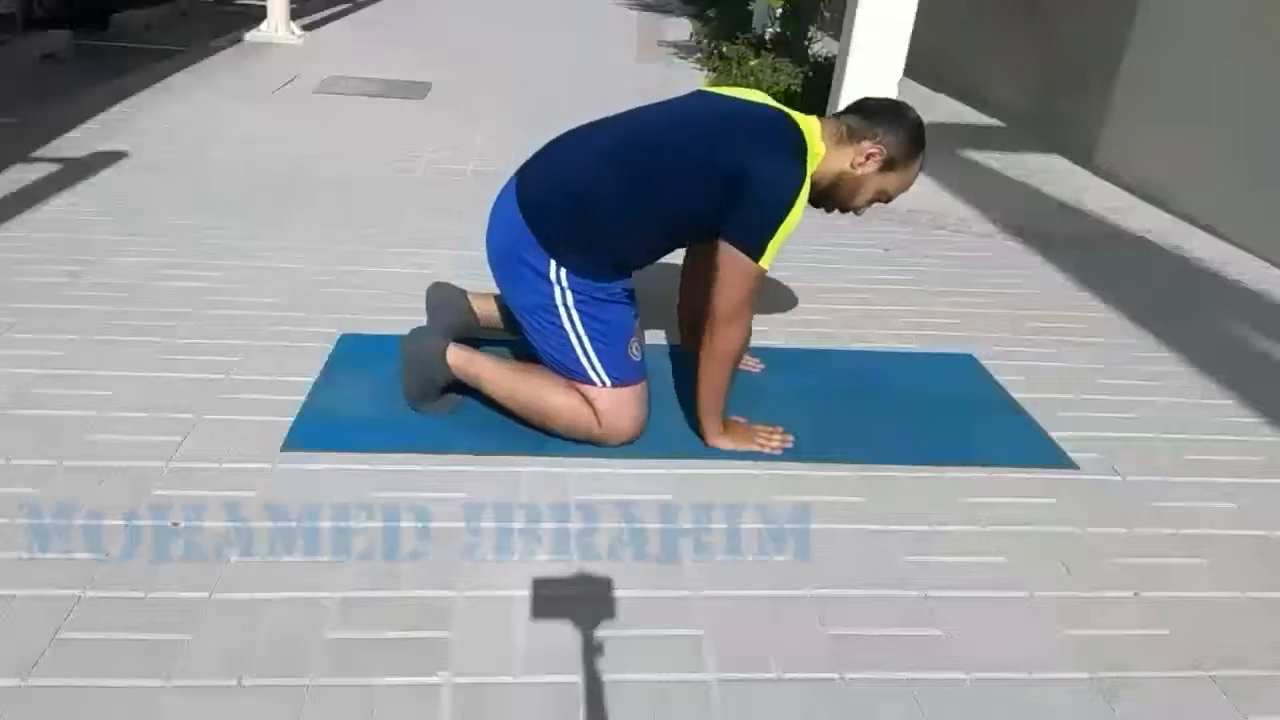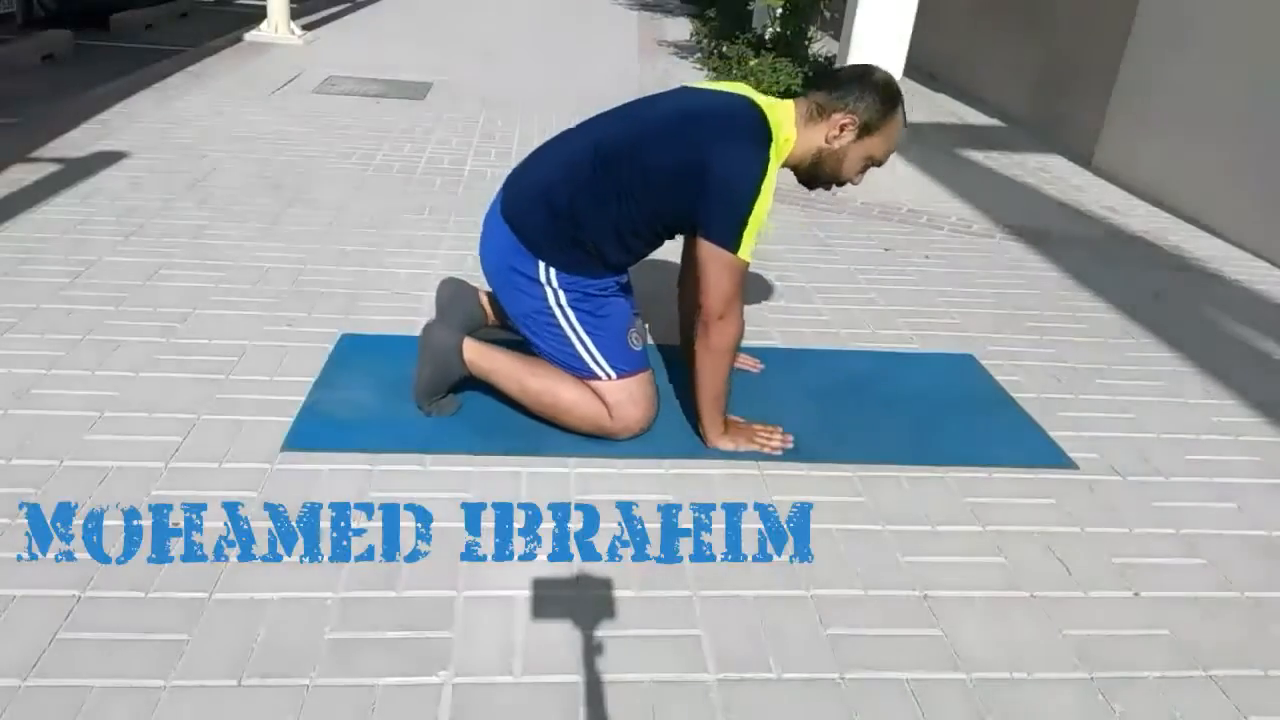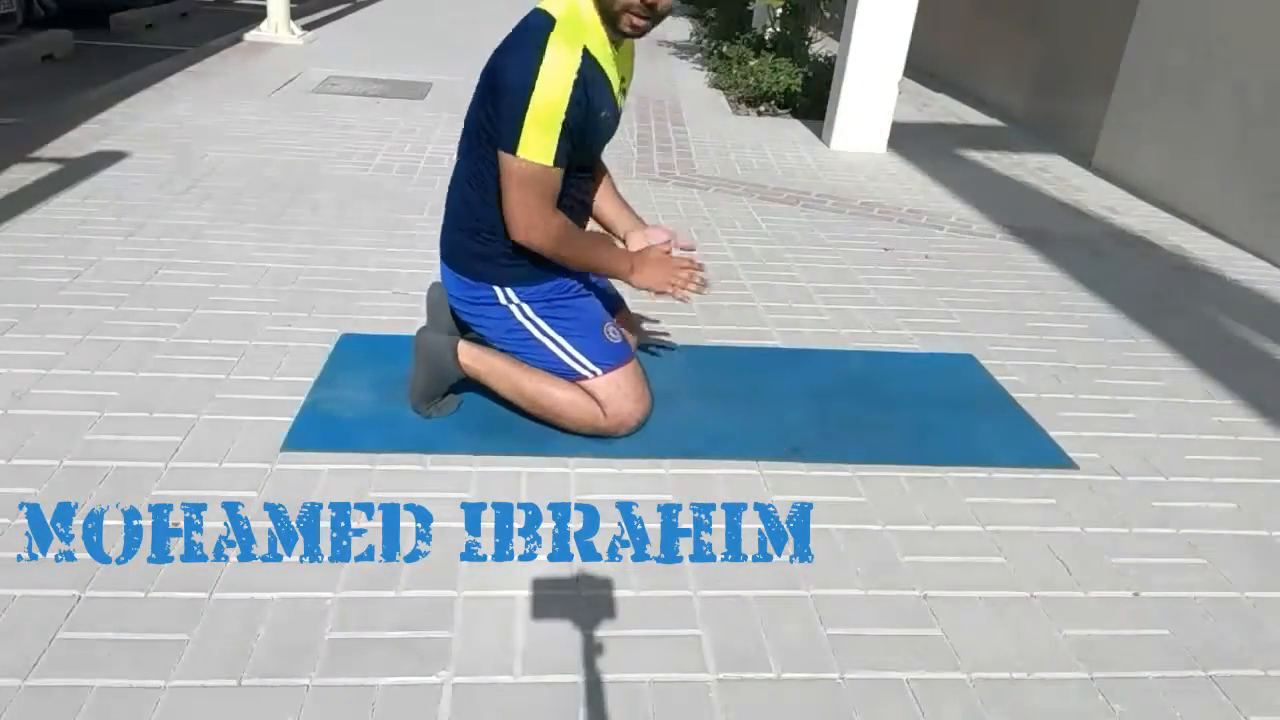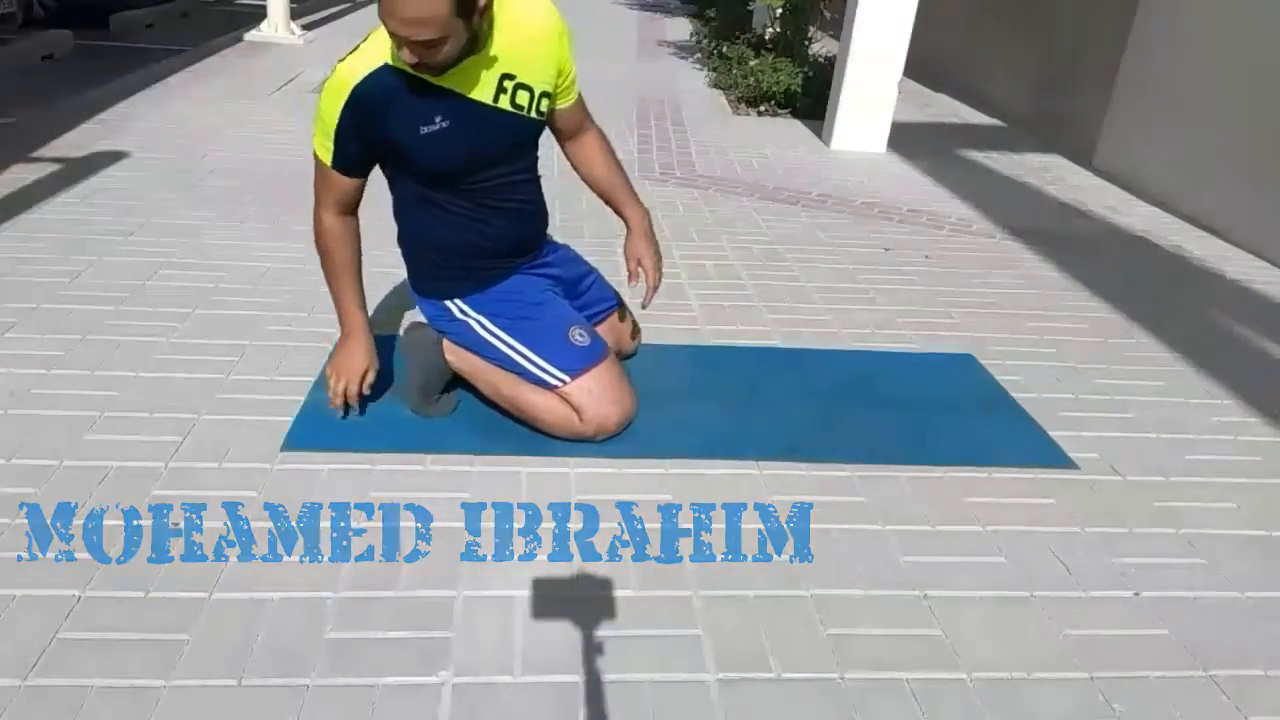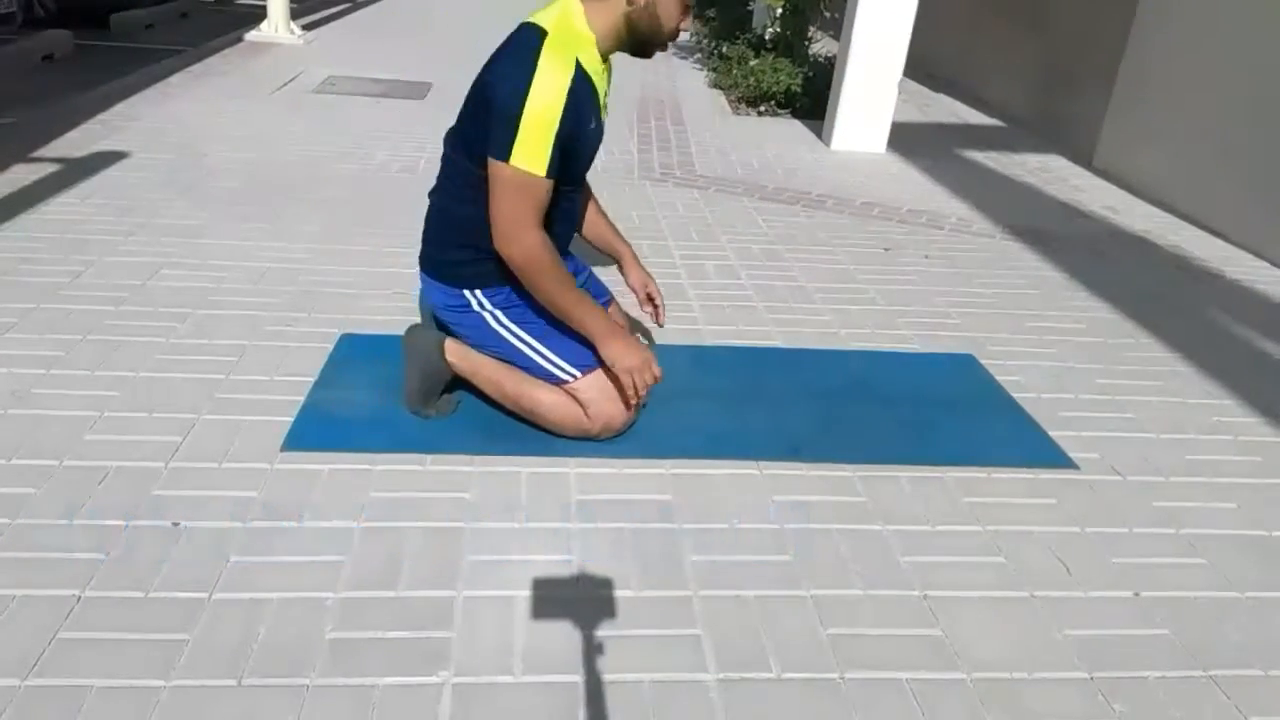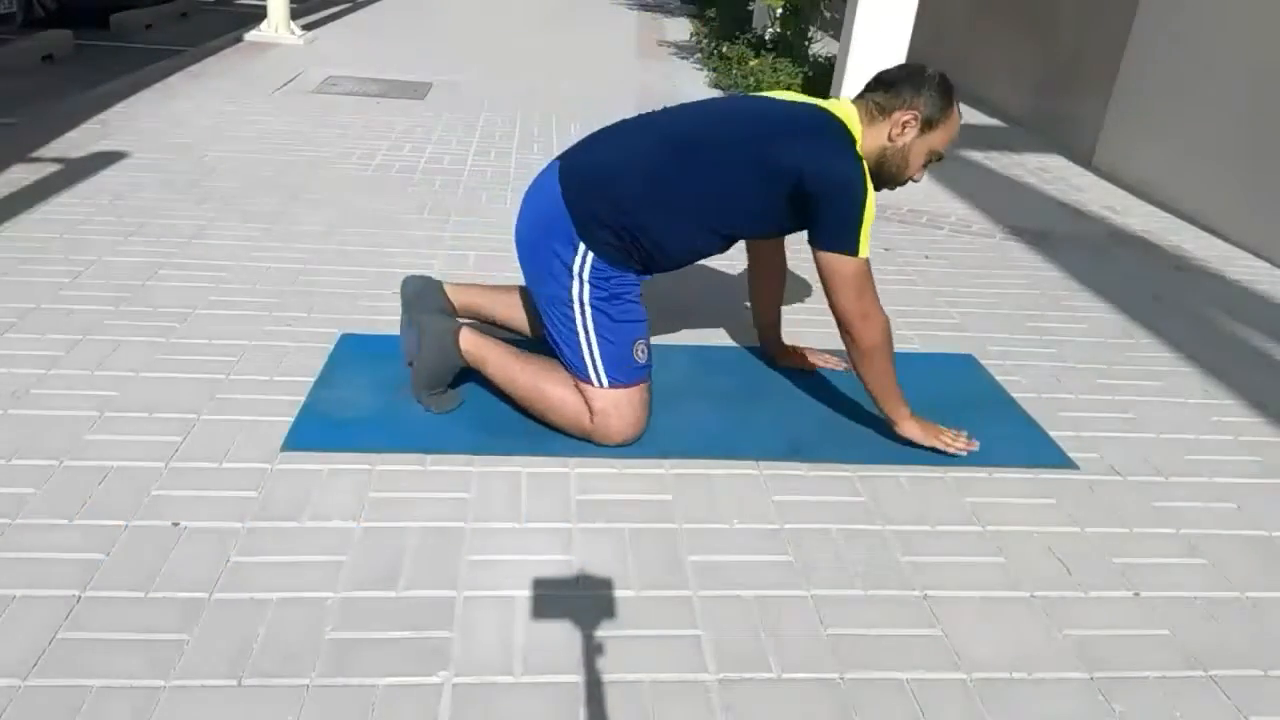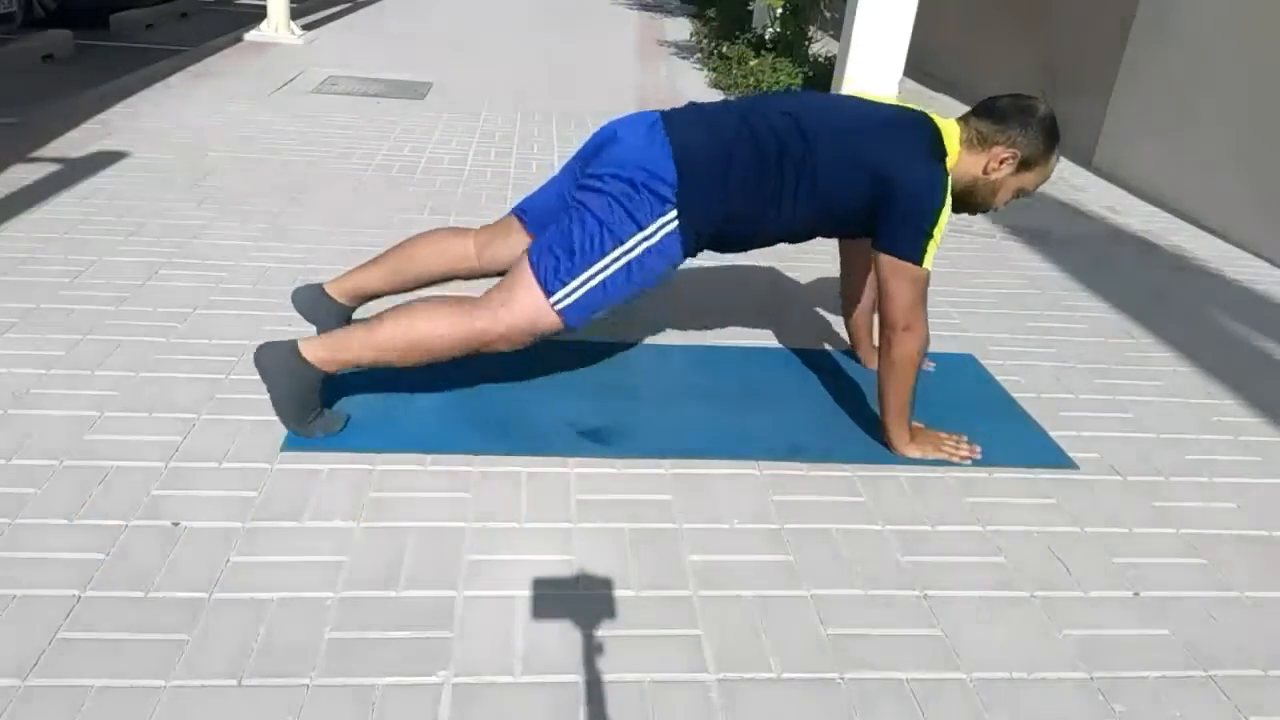
dt=0.7s
person 1, frame 1
left shoulder: (768, 125)
right shoulder: (779, 175)
left elbow: (704, 252)
right elbow: (729, 314)
left wrist: (698, 347)
right wrist: (714, 426)
left hip: (534, 210)
right hip: (552, 247)
left knee: (601, 340)
right knee: (618, 418)
left ankle: (465, 308)
right ankle: (450, 357)
person 1, frame 2
left shoulder: (742, 114)
right shoulder: (745, 160)
left elbow: (699, 257)
right elbow: (718, 311)
left wrist: (695, 347)
right wrist: (714, 426)
left hip: (538, 227)
right hip: (540, 254)
left knee: (628, 350)
right knee: (629, 411)
left ankle: (480, 308)
right ankle: (463, 352)
person 1, frame 3
left shoulder: (614, 38)
right shoulder: (554, 56)
right elbow: (531, 224)
left wrist: (634, 233)
right wrist: (632, 266)
left hip: (536, 256)
right hip: (498, 273)
left knee: (625, 337)
right knee: (624, 407)
left ankle: (467, 314)
right ankle: (460, 354)
person 1, frame 4
right shoulder: (361, 86)
left elbow: (578, 133)
right elbow: (335, 213)
left wrist: (636, 218)
right wrist: (356, 333)
left hip: (539, 252)
right hip: (468, 286)
left knee: (622, 337)
right knee: (609, 411)
left ankle: (470, 344)
right ankle: (450, 351)
person 1, frame 5
left shoulder: (586, 51)
right shoulder: (547, 66)
right elbow: (516, 236)
left wrist: (627, 258)
right wrist: (609, 340)
right hip: (481, 278)
left knee: (619, 335)
right knee: (611, 409)
left ankle: (456, 322)
right ankle: (452, 351)
person 1, frame 6
left shoulder: (812, 128)
right shoulder: (838, 166)
left elbow: (763, 244)
right elbow: (859, 318)
left wrist: (774, 344)
right wrist: (901, 418)
left hip: (567, 196)
right hip: (579, 231)
left knee: (580, 322)
right knee: (615, 421)
left ankle: (442, 302)
right ankle: (461, 344)
person 1, frame 7
left shoulder: (897, 133)
right shoulder: (921, 177)
left elbow: (859, 251)
right elbow: (906, 325)
left wrist: (862, 348)
right wrist: (902, 434)
left hip: (643, 145)
right hip: (657, 194)
left knee: (487, 247)
right knee: (500, 319)
left ankle: (330, 297)
right ankle: (305, 360)
